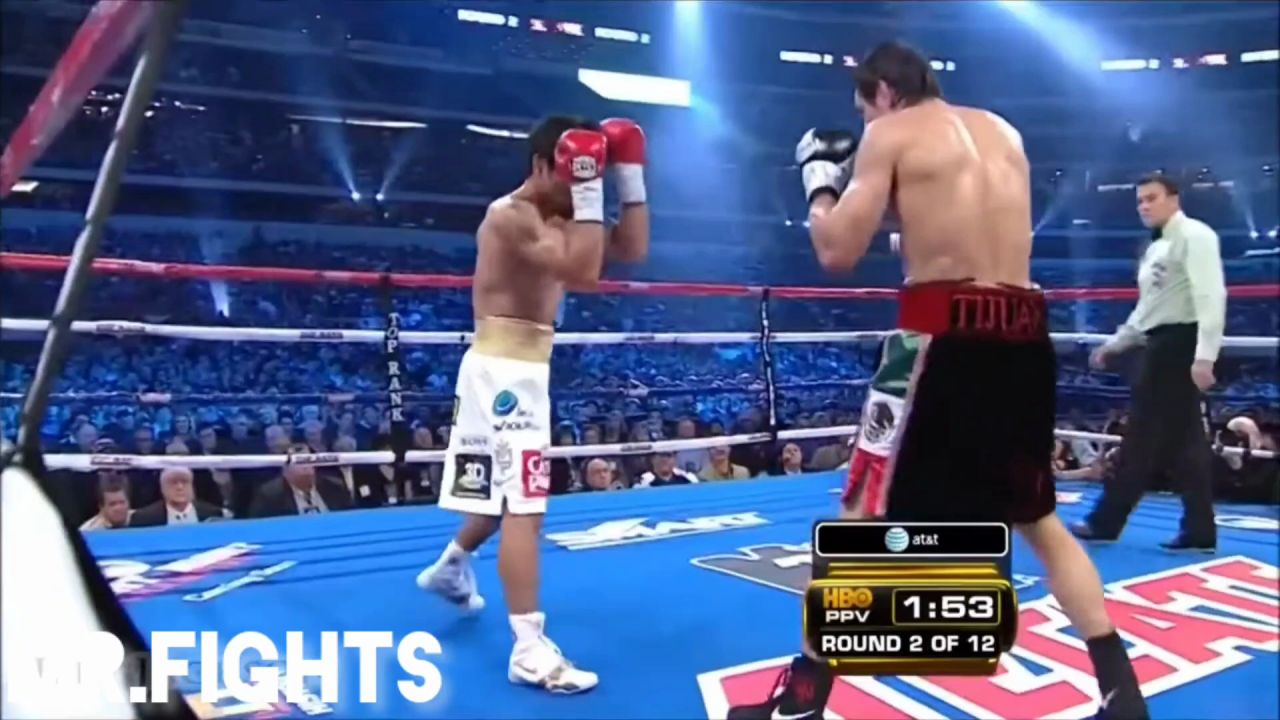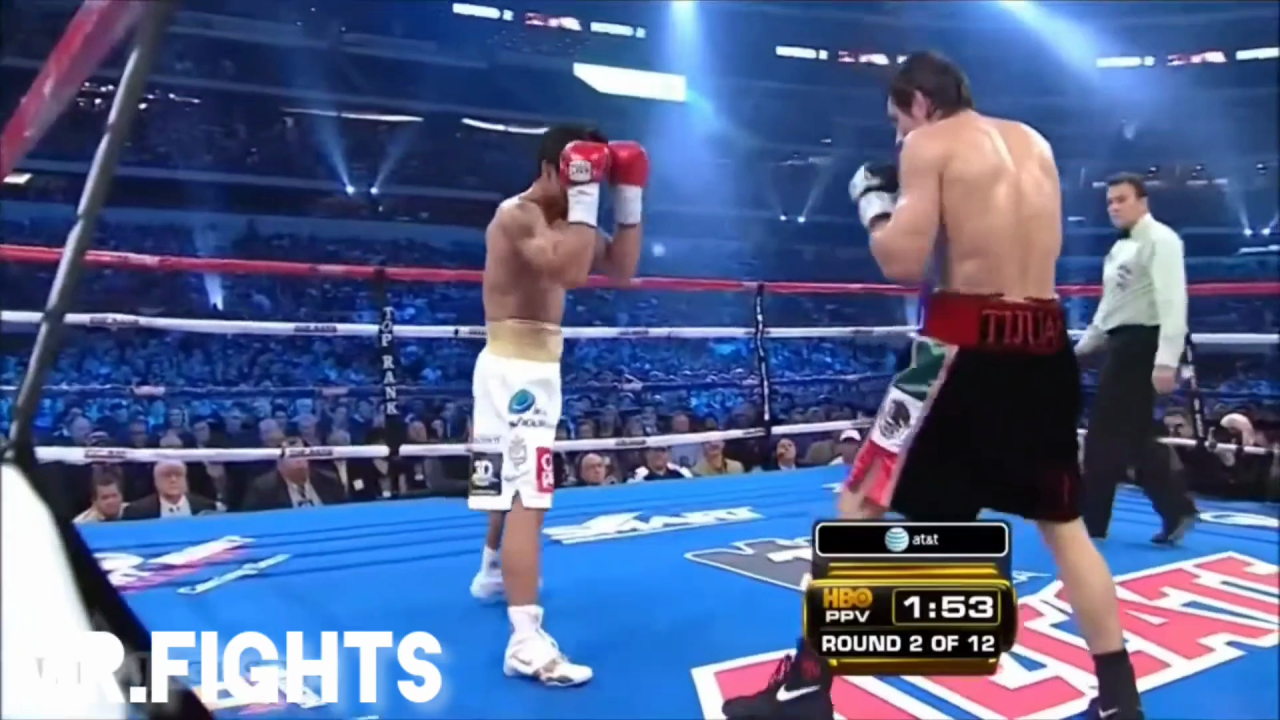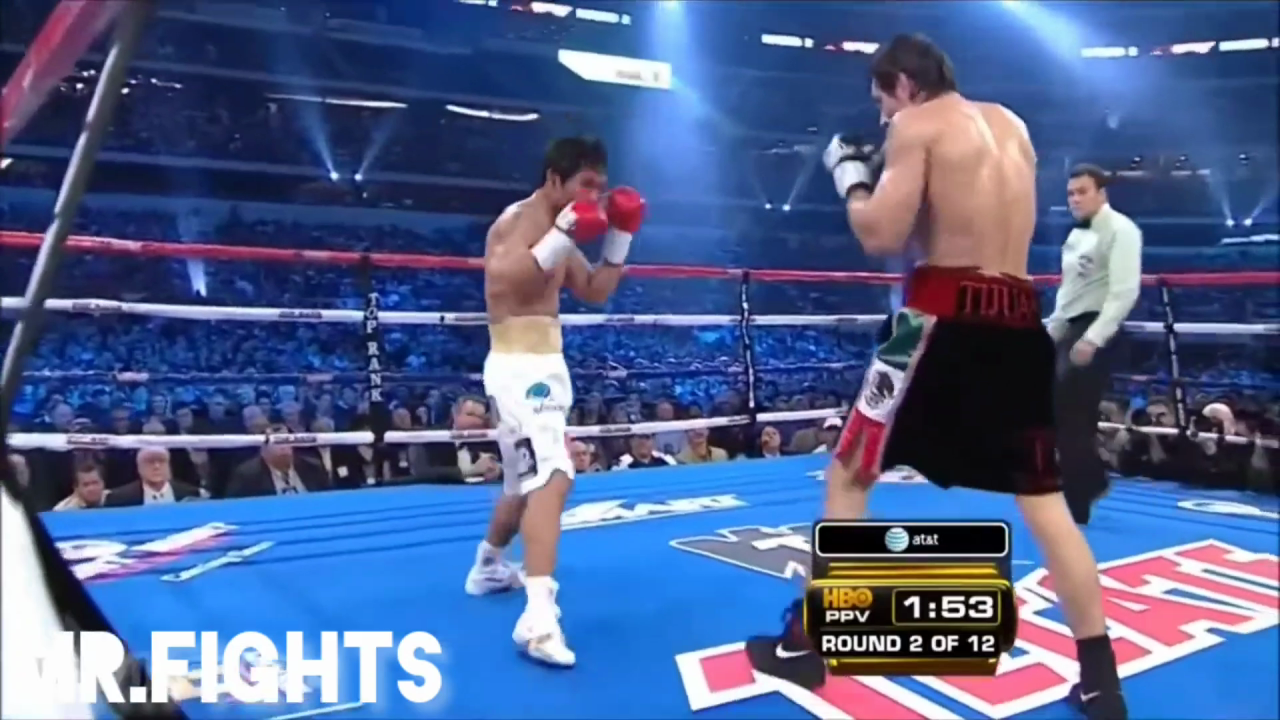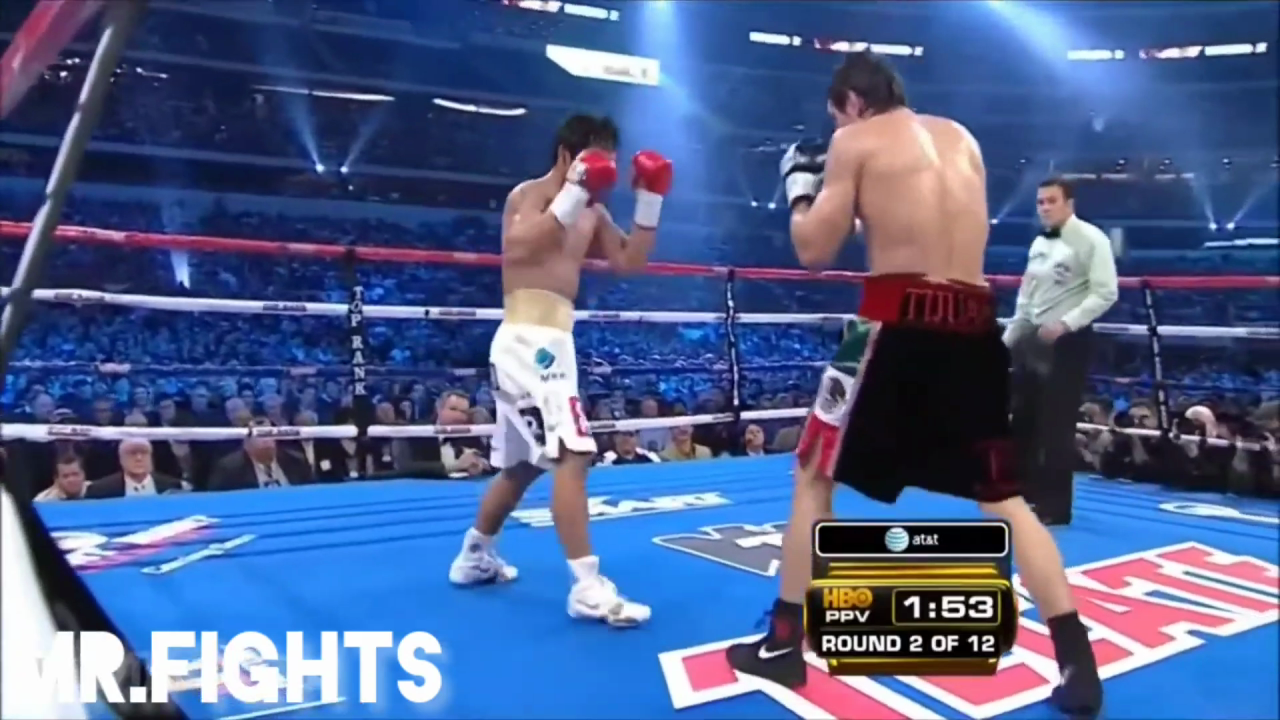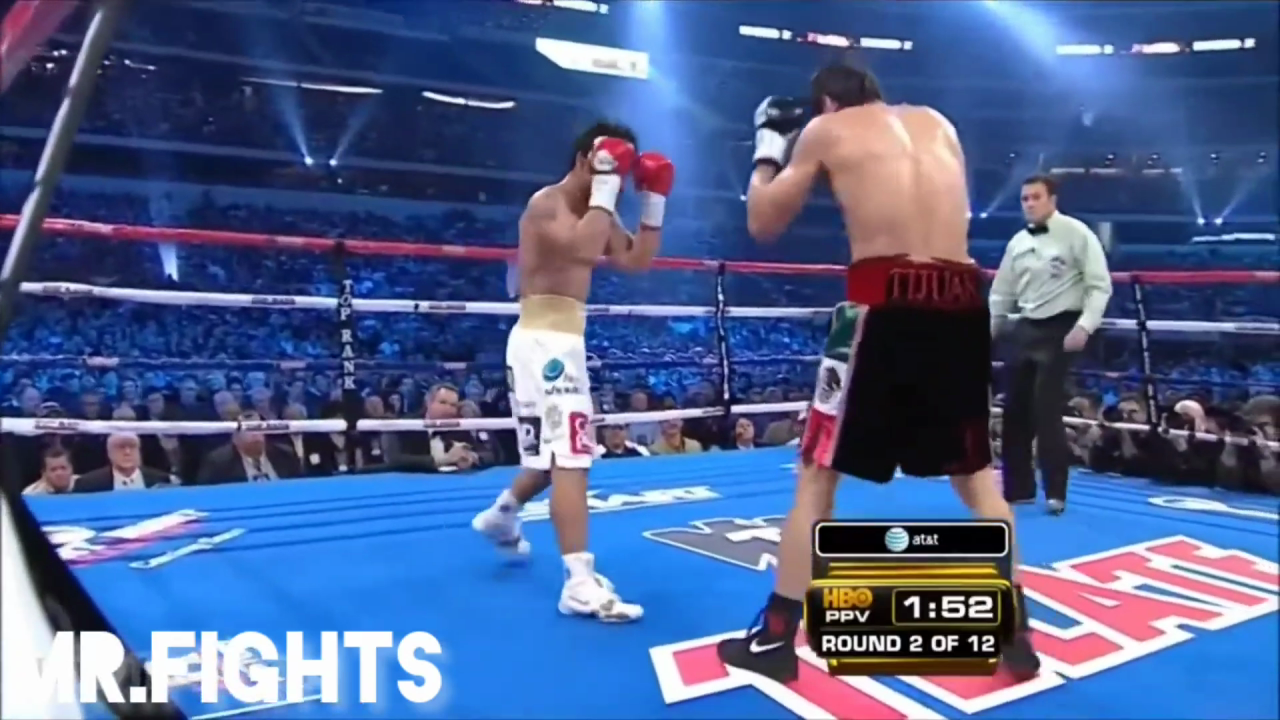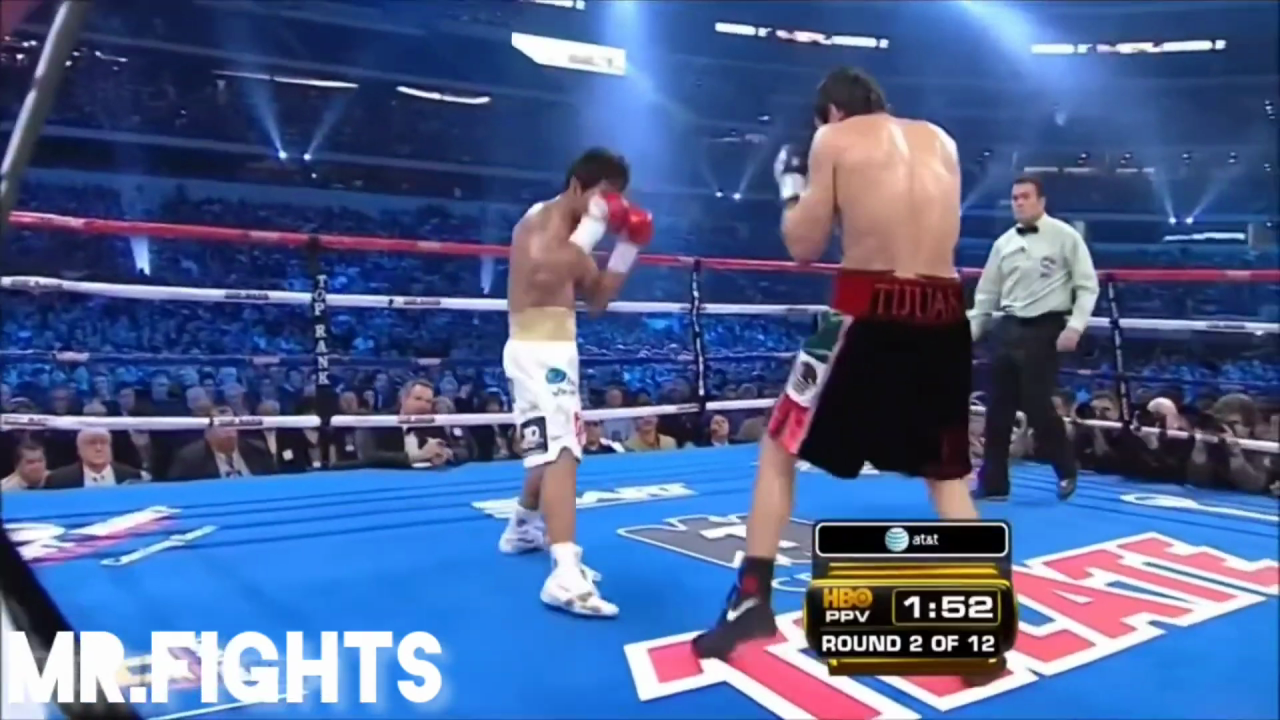
dt=0.2s
person 1, frame 1
left shoulder: (893, 133)
right shoulder: (1003, 132)
left elbow: (837, 250)
left wrist: (820, 171)
left hip: (944, 331)
right hip: (1021, 331)
right knee: (1038, 518)
person 1, frame 2
left shoulder: (930, 144)
right shoulder: (1034, 144)
left elbow: (905, 262)
left wrist: (875, 203)
left hip: (967, 340)
right hip: (1044, 343)
left knee: (866, 503)
right knee: (1063, 522)
person 1, frame 3
left shoulder: (915, 125)
right shoulder: (1010, 125)
left elbow: (883, 235)
left wrist: (848, 174)
left hip: (945, 313)
right hip: (1018, 318)
left knee: (850, 472)
right knee: (1043, 500)
left ankle: (799, 644)
person 1, frame 4
left shoulder: (857, 140)
right shoulder: (960, 137)
left elbow: (814, 248)
left wrist: (800, 180)
left hip: (898, 321)
right hip: (974, 324)
left knee: (816, 476)
right knee: (1003, 498)
left ankle: (782, 644)
right ankle: (1076, 661)
person 1, frame 5
left shoulder: (829, 129)
right shoulder: (937, 124)
left elbow: (763, 222)
left wrist: (771, 144)
left hip: (886, 302)
right hip: (961, 303)
left knee: (819, 469)
right knee: (972, 472)
left ankle: (775, 638)
right ankle: (1012, 630)
person 1, frame 6
left shoulder: (837, 139)
right shoulder: (941, 139)
left elbow: (804, 244)
left wrist: (793, 185)
left hip: (870, 311)
right hip: (944, 316)
left knee: (781, 447)
right knee: (948, 475)
left ankle: (751, 600)
person 2, frame 1
left shoulder: (558, 215)
right shoulder: (512, 215)
left elbow: (632, 249)
right elbow: (582, 272)
left wrist: (629, 174)
right wrist: (589, 190)
left hip: (522, 371)
right hip: (503, 371)
left knee: (503, 493)
right knee: (521, 503)
left ankle: (451, 567)
right ankle: (530, 650)
person 2, frame 2
left shoulder: (561, 219)
right shoulder: (518, 215)
left elbow: (620, 267)
right elbow: (566, 268)
left wrist: (629, 191)
right wrist: (585, 194)
left hip: (533, 370)
right hip: (515, 371)
left knee: (519, 489)
right knee: (527, 497)
left ankle: (494, 572)
right ankle: (528, 643)
person 2, frame 3
left shoulder: (562, 226)
right shoulder: (521, 220)
left elbow: (594, 292)
right elbow: (499, 285)
left wrist: (621, 235)
right wrist: (561, 239)
left hip: (538, 367)
right hip: (523, 368)
left knee: (530, 481)
right knee: (553, 480)
left ankle: (489, 565)
right ankle: (538, 614)
person 2, frame 4
left shoulder: (592, 213)
right shoulder: (530, 196)
left elbow: (633, 261)
right elbow: (520, 249)
left wrist: (650, 198)
right wrist: (570, 195)
left hip: (549, 339)
right hip: (529, 340)
left knee: (522, 463)
right knee: (569, 454)
left ankle: (474, 556)
right ankle: (588, 586)
person 2, frame 5
left shoulder: (593, 210)
right shoulder: (549, 202)
left elbow: (637, 260)
right elbow: (580, 250)
left wrist: (653, 198)
right wrist: (606, 184)
left hip: (561, 342)
right hip: (544, 343)
left knee: (552, 452)
right knee: (569, 458)
left ankle: (503, 513)
right ankle: (581, 584)
person 2, frame 6
left shoulder: (576, 231)
right shoulder: (542, 219)
left elbow: (599, 297)
right elbow: (544, 273)
left wrist: (628, 247)
right wrist: (592, 227)
left hip: (554, 352)
right hip: (538, 352)
left knee: (553, 452)
right knee: (564, 454)
left ankle: (521, 528)
right ankle: (567, 576)
person 3, frame 1
left shoulder: (1194, 237)
right shoulder: (1155, 248)
left elbow: (1210, 298)
left wrist: (1204, 356)
right wrist: (1114, 344)
left hip: (1176, 344)
right hip: (1162, 344)
left knee: (1144, 436)
right knee: (1182, 440)
left ankle: (1105, 522)
right ankle: (1199, 530)
person 3, frame 2
left shoulder: (1160, 241)
right shoulder: (1121, 247)
left elbow: (1172, 303)
left wrist: (1167, 361)
right wrist: (1084, 345)
left hip: (1136, 345)
right hip: (1119, 344)
left knee: (1106, 433)
right knee: (1135, 435)
left ankle: (1091, 521)
right ankle: (1175, 508)
person 3, frame 3
left shoulder: (1119, 231)
right shoulder: (1076, 236)
left elbow: (1123, 293)
left wrist: (1093, 339)
right wrist: (1051, 332)
left hip: (1092, 337)
right hip: (1071, 335)
left knee: (1074, 420)
right knee: (1057, 416)
left ankle: (1074, 507)
right ankle: (1090, 481)
person 3, frame 4
left shoulder: (1090, 239)
right shoulder: (1039, 245)
left elbow: (1105, 293)
left wrist: (1066, 324)
right wrist: (1010, 337)
left hip: (1068, 341)
right hip: (1035, 339)
left knee: (1055, 424)
right knee: (1023, 419)
left ankle: (1055, 508)
right ankle: (1032, 494)
person 3, frame 5
left shoulder: (1076, 234)
right shoulder: (1018, 242)
left elbow: (1100, 285)
right elbow: (1002, 293)
left wrist: (1084, 326)
right wrist: (988, 331)
left hip: (1060, 330)
right hip: (1026, 329)
left knee: (1045, 407)
right knee: (1016, 409)
left ankle: (1056, 490)
right ankle: (1017, 486)
person 3, frame 6
left shoulder: (1065, 236)
right shoulder: (1004, 243)
left elbow: (1087, 285)
right elbow: (987, 291)
left wrist: (1076, 326)
right wrist: (974, 327)
left hip: (1045, 329)
right hip: (1009, 328)
left knee: (1037, 404)
right knee: (998, 407)
left ankle: (1066, 472)
right ankle: (993, 482)
